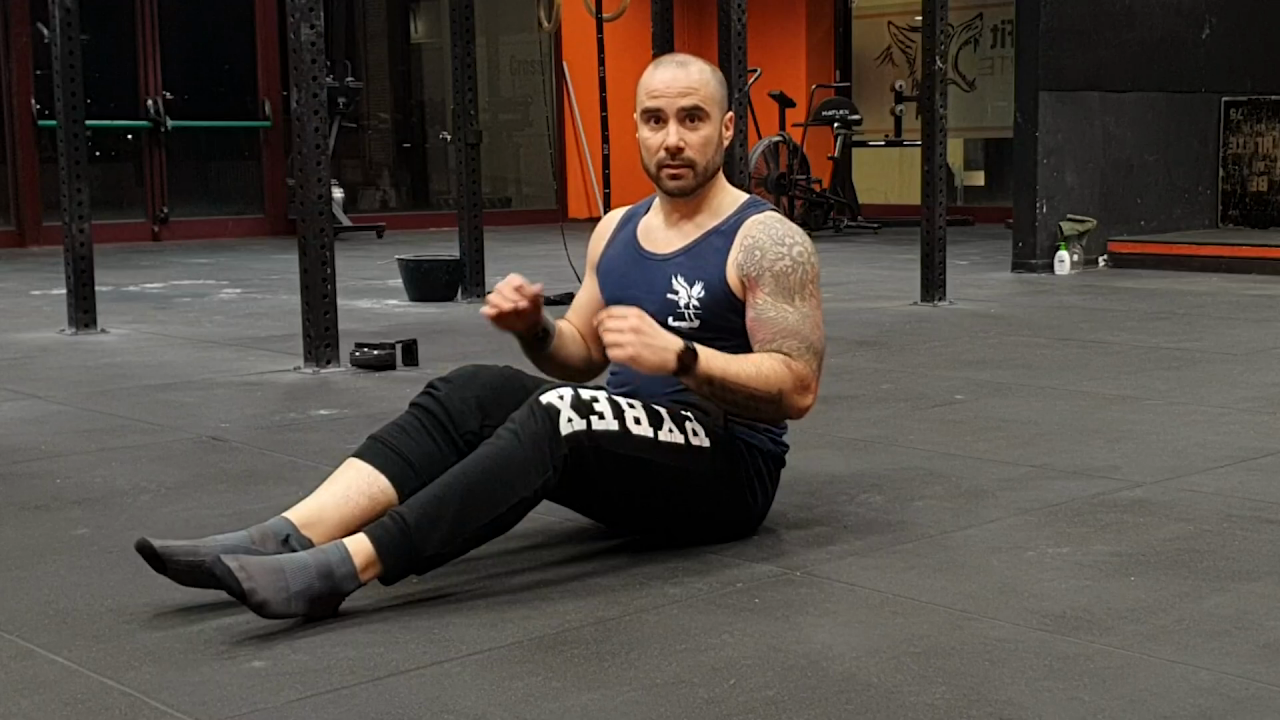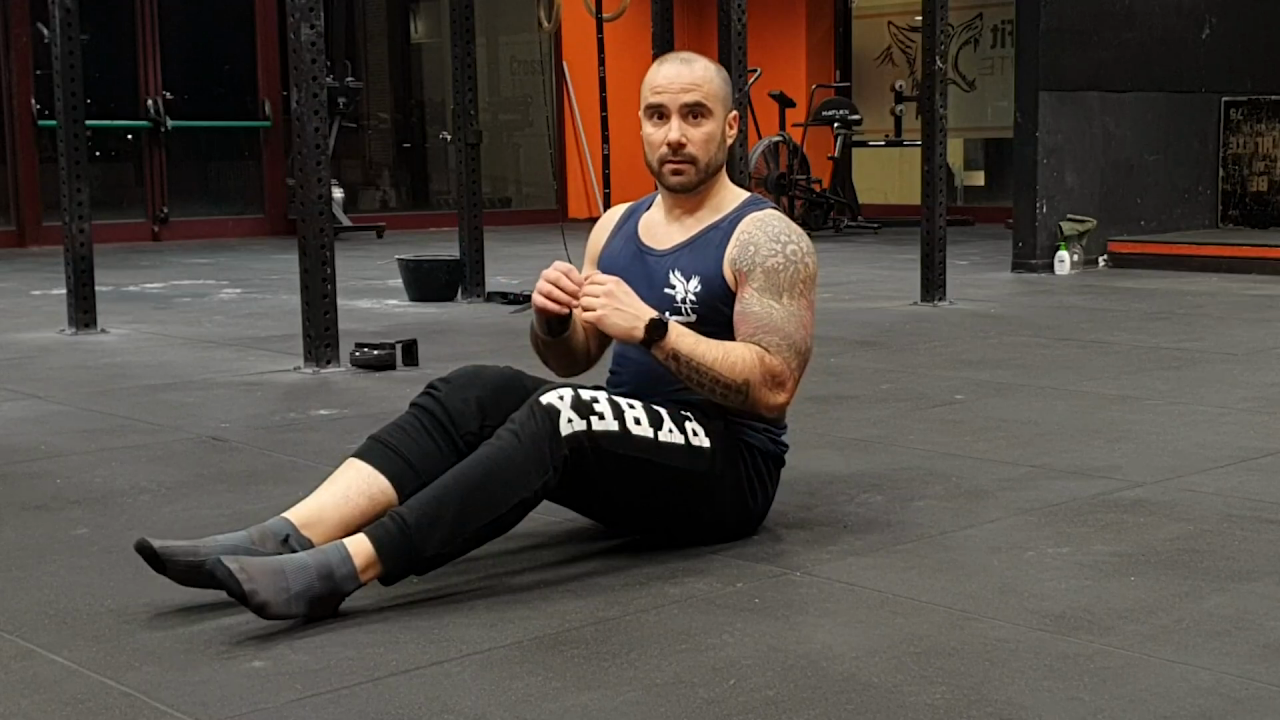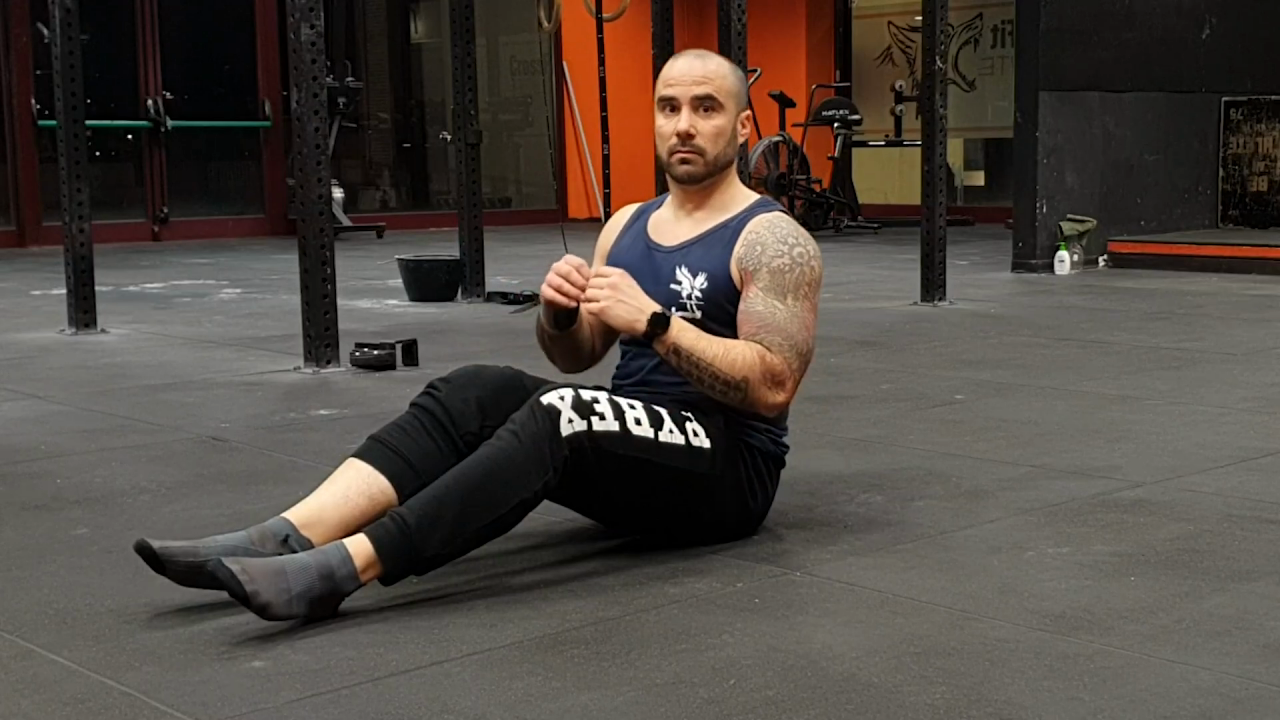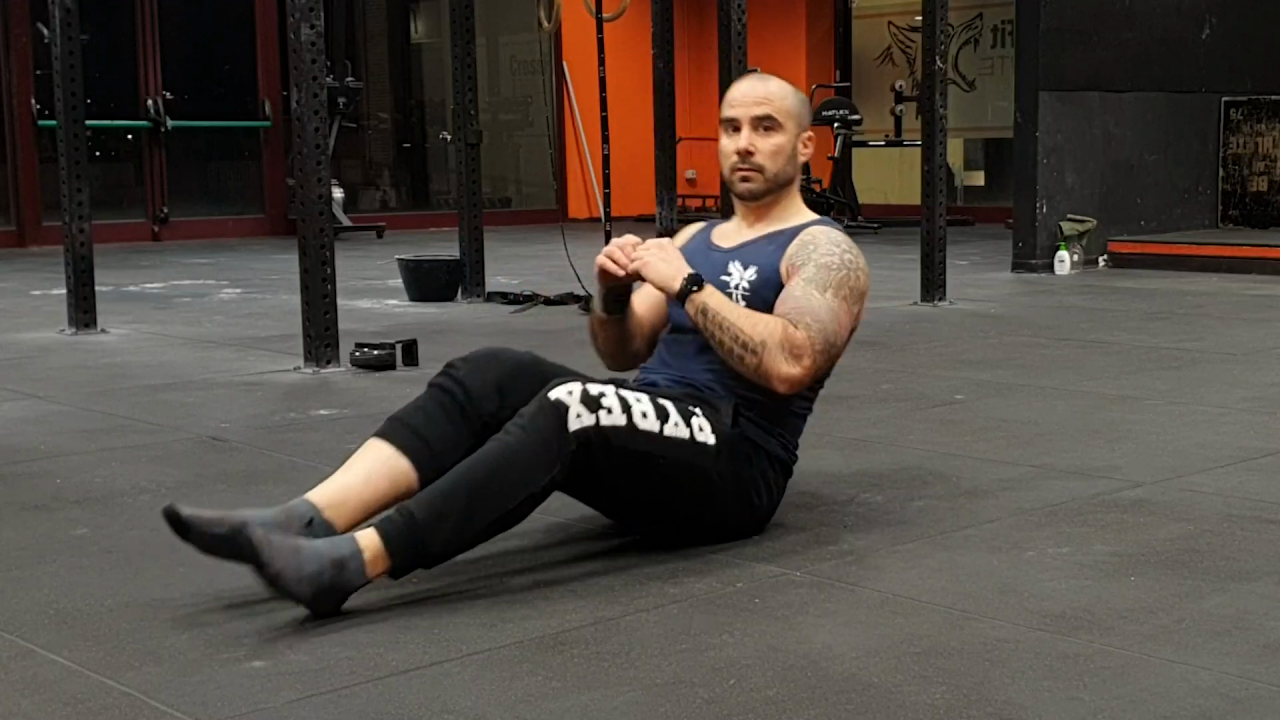
dt=0.4s
person 1, frame 1
left shoulder: (767, 242)
right shoulder: (617, 230)
left elbow: (796, 390)
right elbow: (579, 364)
left wrist: (679, 358)
right wrist: (532, 327)
left hip: (723, 472)
right hip: (627, 451)
left knee: (559, 418)
right knee: (475, 392)
left ankle: (342, 566)
right ankle: (283, 539)
person 1, frame 2
left shoulder: (766, 239)
right shoulder: (617, 225)
left elbow: (773, 388)
right elbow: (570, 361)
left wrist: (648, 327)
right wrist: (551, 315)
left hip: (726, 472)
right hip: (627, 452)
left knee: (561, 417)
right knee: (477, 393)
left ankle: (342, 568)
right ankle: (284, 540)
person 1, frame 3
left shoulder: (774, 241)
right shoulder: (629, 225)
left elbow: (770, 387)
right elbow: (575, 357)
left wrist: (651, 319)
right wrist: (560, 309)
left hip: (724, 472)
right hip: (629, 446)
left knee: (559, 418)
right knee: (476, 393)
left ankle: (341, 568)
right ankle: (281, 541)
person 1, frame 4
left shoulder: (827, 254)
right shoulder: (699, 239)
left elbow: (788, 366)
right elbow: (622, 352)
left wrist: (682, 284)
right wrist: (615, 290)
left hip: (732, 470)
right hip: (648, 444)
left knee: (569, 410)
right knee: (493, 374)
left ankle: (351, 561)
right ankle: (306, 520)
